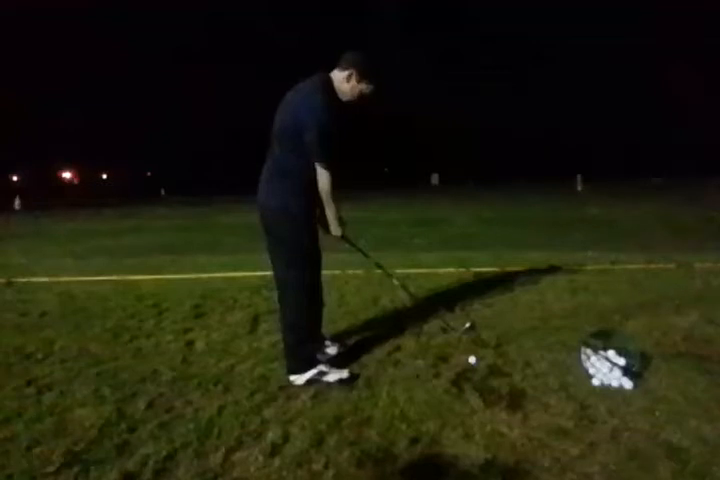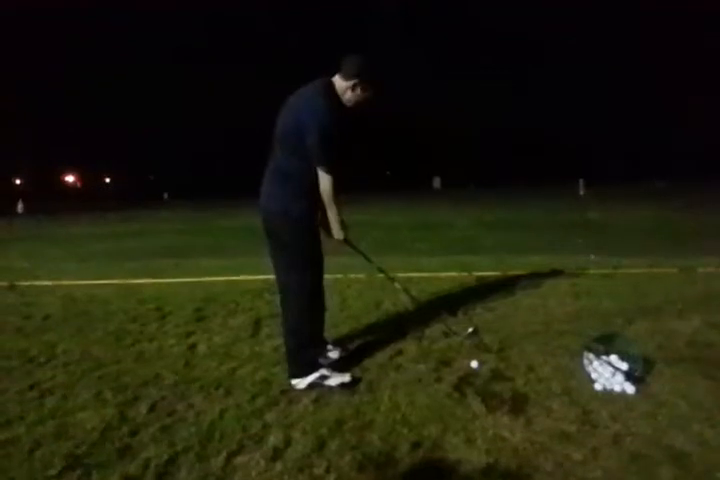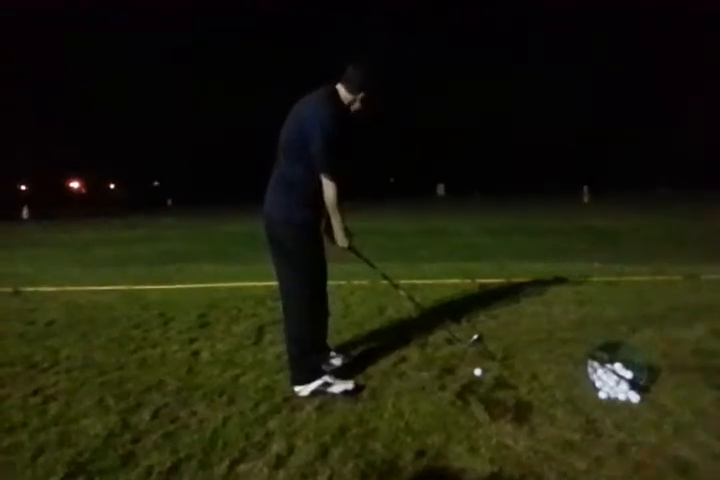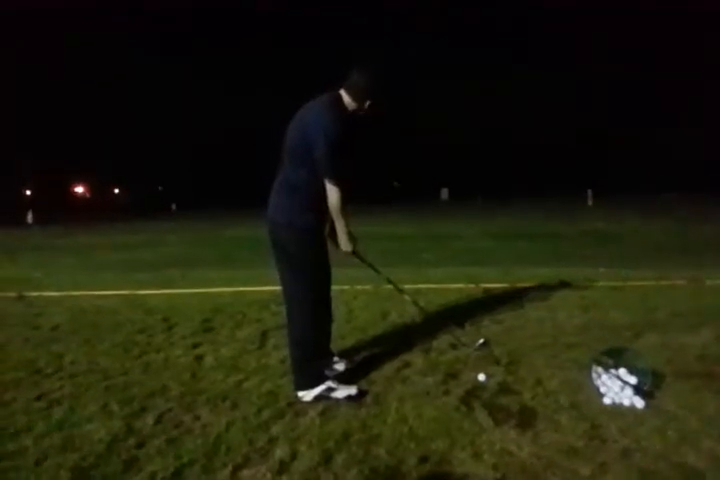
dt=0.3s
person 1, frame 1
left shoulder: (314, 93)
right shoulder: (317, 101)
right elbow: (321, 167)
left wrist: (322, 210)
right wrist: (331, 215)
left hip: (286, 197)
right hip: (286, 202)
left knee: (306, 276)
right knee: (297, 281)
left ankle: (311, 341)
right ankle: (303, 365)
person 1, frame 2
left shoulder: (317, 97)
right shoulder: (320, 105)
right elbow: (324, 171)
left wrist: (324, 212)
right wrist: (334, 219)
left hip: (289, 201)
right hip: (287, 206)
left knee: (309, 279)
right knee: (299, 284)
left ankle: (313, 344)
right ankle: (305, 369)
person 1, frame 3
left shoulder: (322, 105)
right shoulder: (324, 113)
right elbow: (327, 178)
left wrist: (327, 220)
right wrist: (338, 226)
left hip: (292, 208)
right hip: (291, 213)
left knee: (312, 285)
right knee: (302, 291)
left ankle: (316, 351)
right ankle: (308, 376)
person 1, frame 4
left shoulder: (324, 110)
right shoulder: (329, 119)
right elbow: (331, 183)
left wrist: (331, 223)
right wrist: (342, 232)
left hip: (297, 213)
right hip: (294, 218)
left knee: (317, 291)
right knee: (305, 296)
left ankle: (320, 356)
right ankle: (311, 382)
